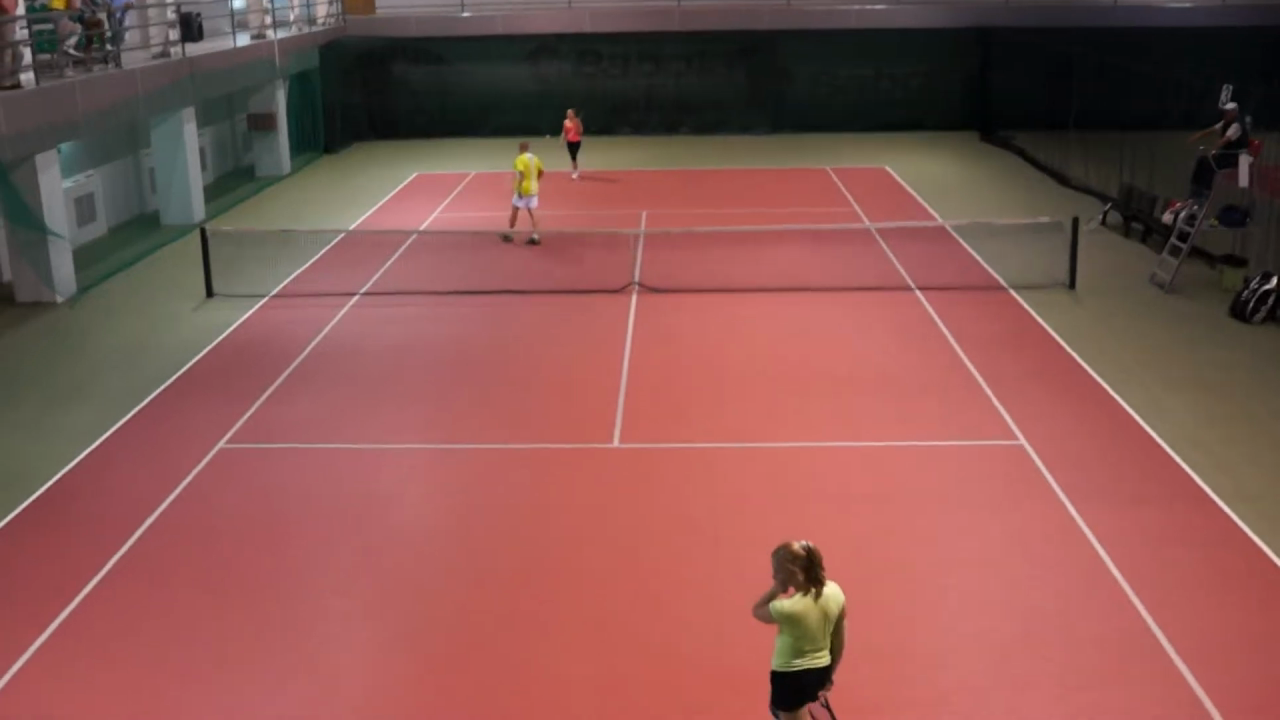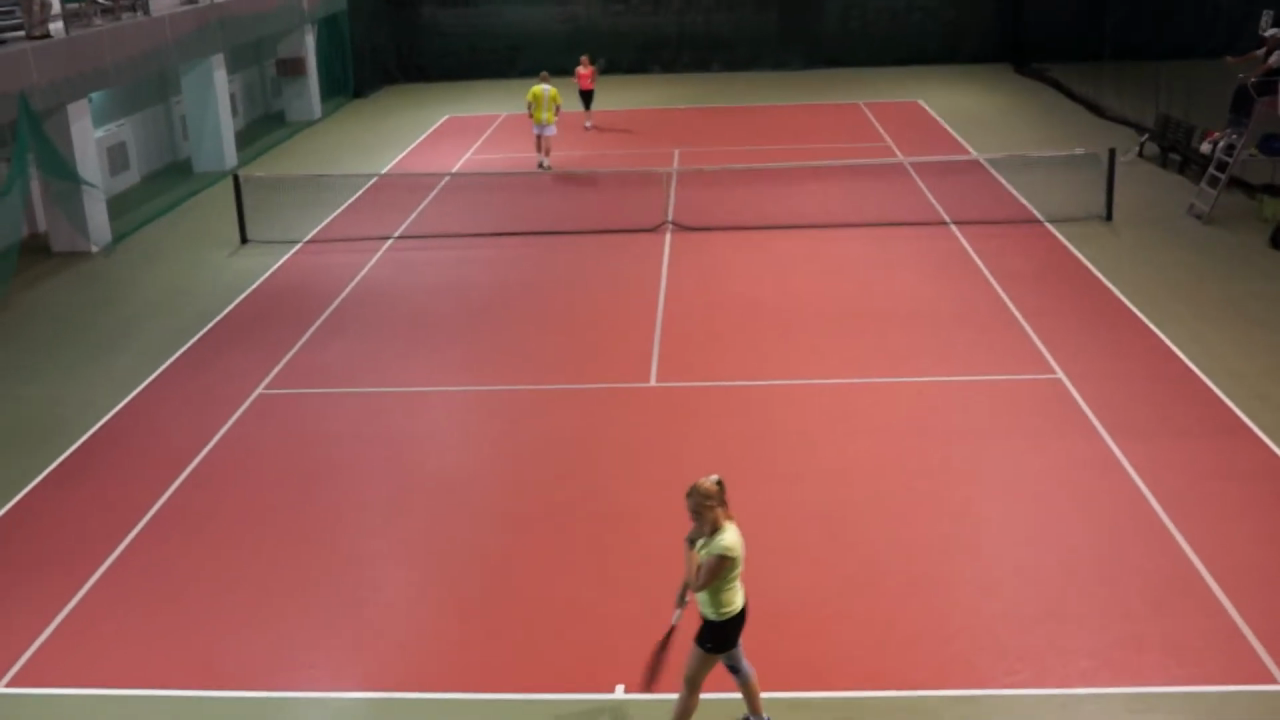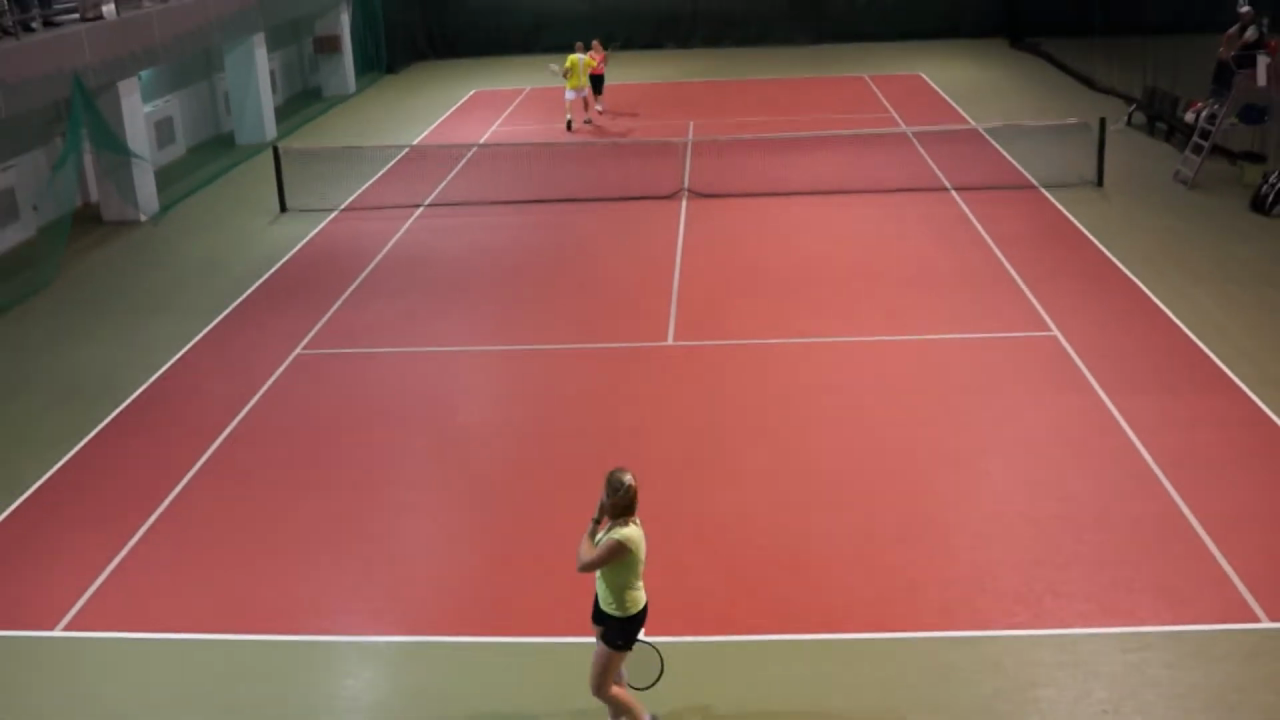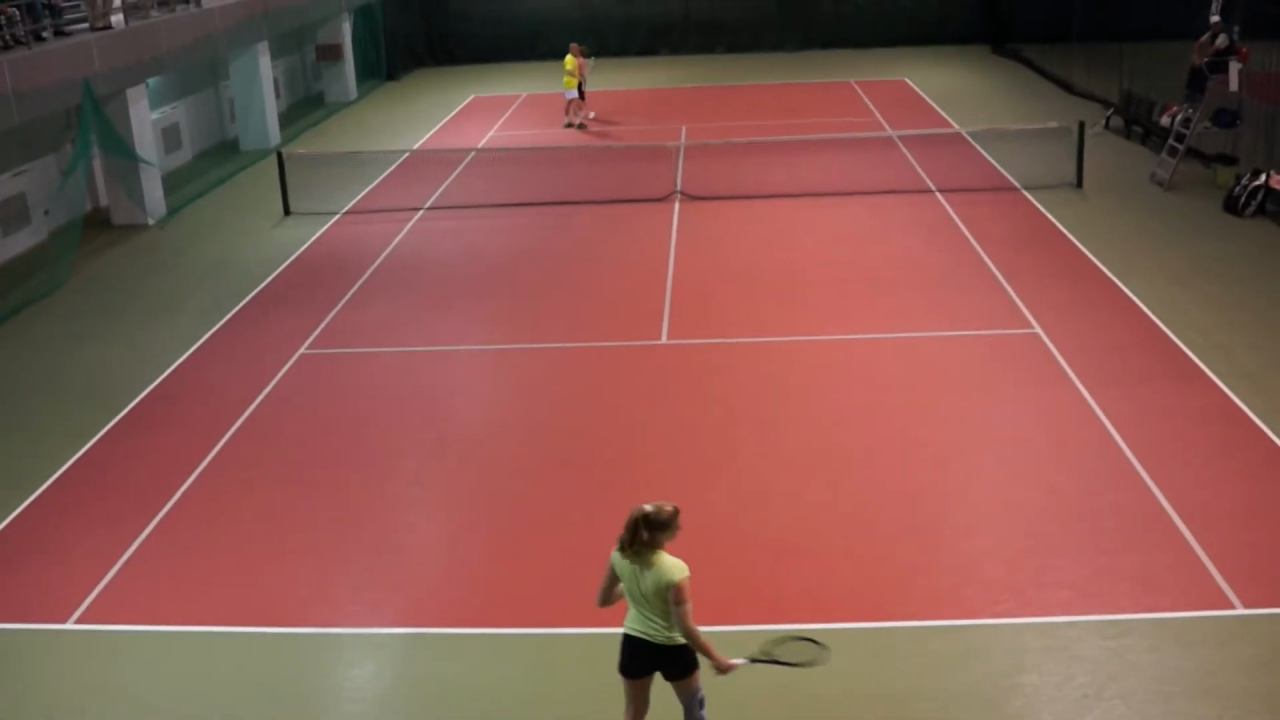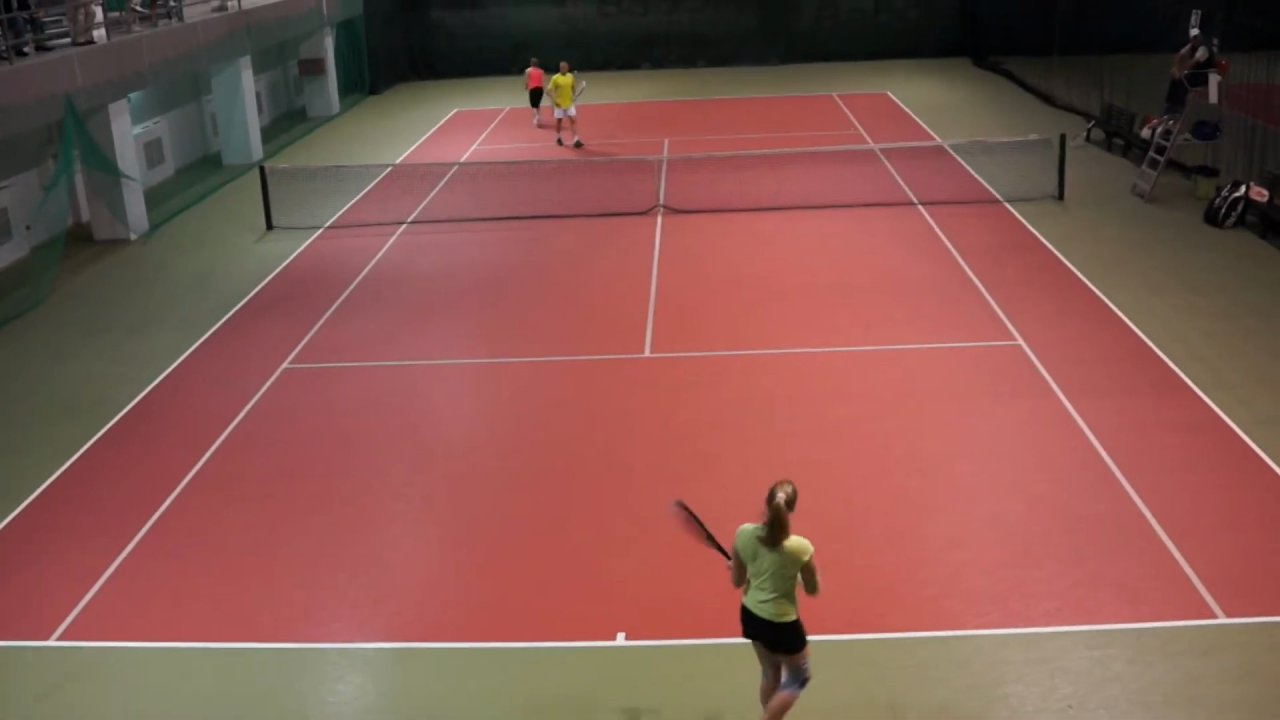
dt=1s
person 1, frame 1
left shoulder: (785, 608)
right shoulder: (834, 592)
left elbow: (757, 611)
right elbow: (839, 641)
left wrist: (776, 589)
right wrist: (830, 674)
left hip: (790, 677)
right hip: (821, 670)
person 1, frame 2
left shoulder: (725, 544)
right shoulder: (714, 529)
left elbow: (698, 584)
right elbow: (699, 572)
left wrist: (691, 543)
right wrist: (684, 590)
left hip: (722, 619)
right hip: (724, 613)
left knee: (691, 682)
right knee: (737, 664)
person 1, frame 3
left shoulder: (624, 534)
right shoulder: (620, 522)
left elbow: (584, 563)
left wrist: (595, 521)
left hip: (625, 615)
right hip: (605, 604)
left knee: (599, 687)
right knee: (611, 671)
person 1, frame 4
left shoulder: (620, 555)
right shoulder: (674, 569)
left elbow: (603, 600)
right elbow: (686, 629)
right wrist: (716, 658)
left hip: (634, 643)
right hip: (672, 648)
person 1, frame 5
left shoulder: (744, 534)
right shoulder: (800, 547)
left elbow: (737, 582)
right elbow: (812, 590)
left hip: (750, 614)
right hip: (781, 621)
left knee: (771, 673)
right knee: (798, 678)
